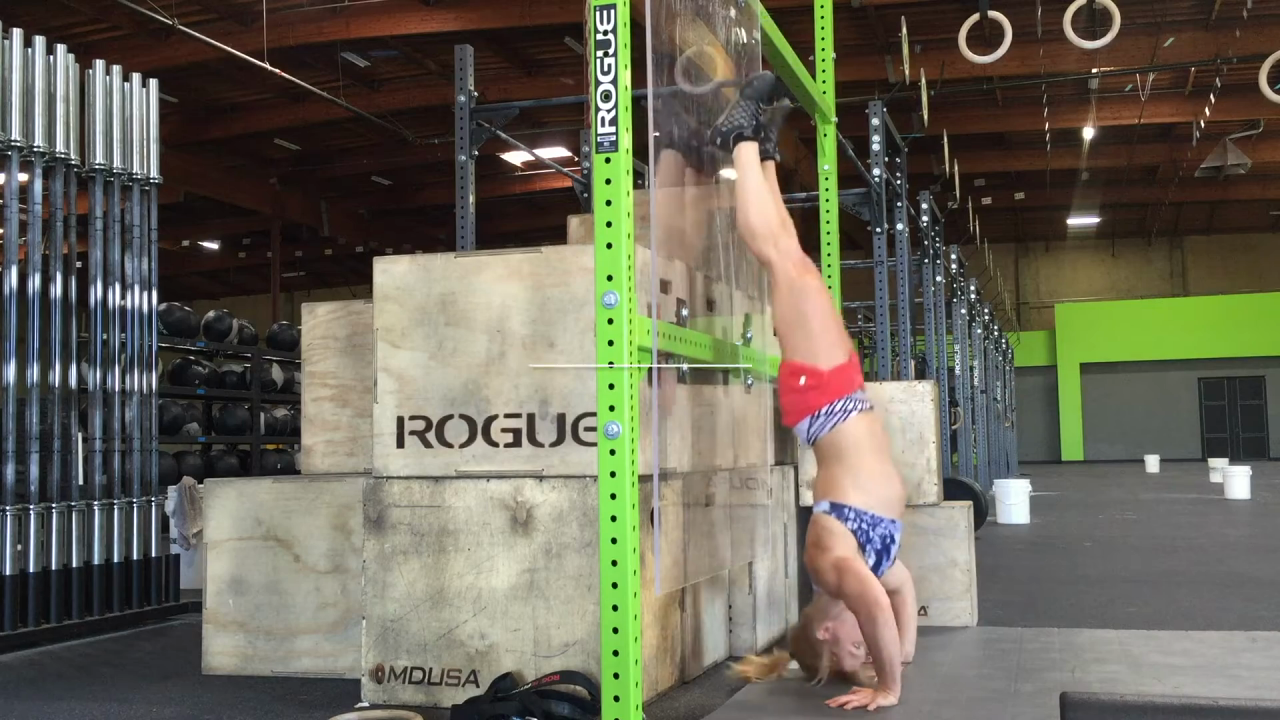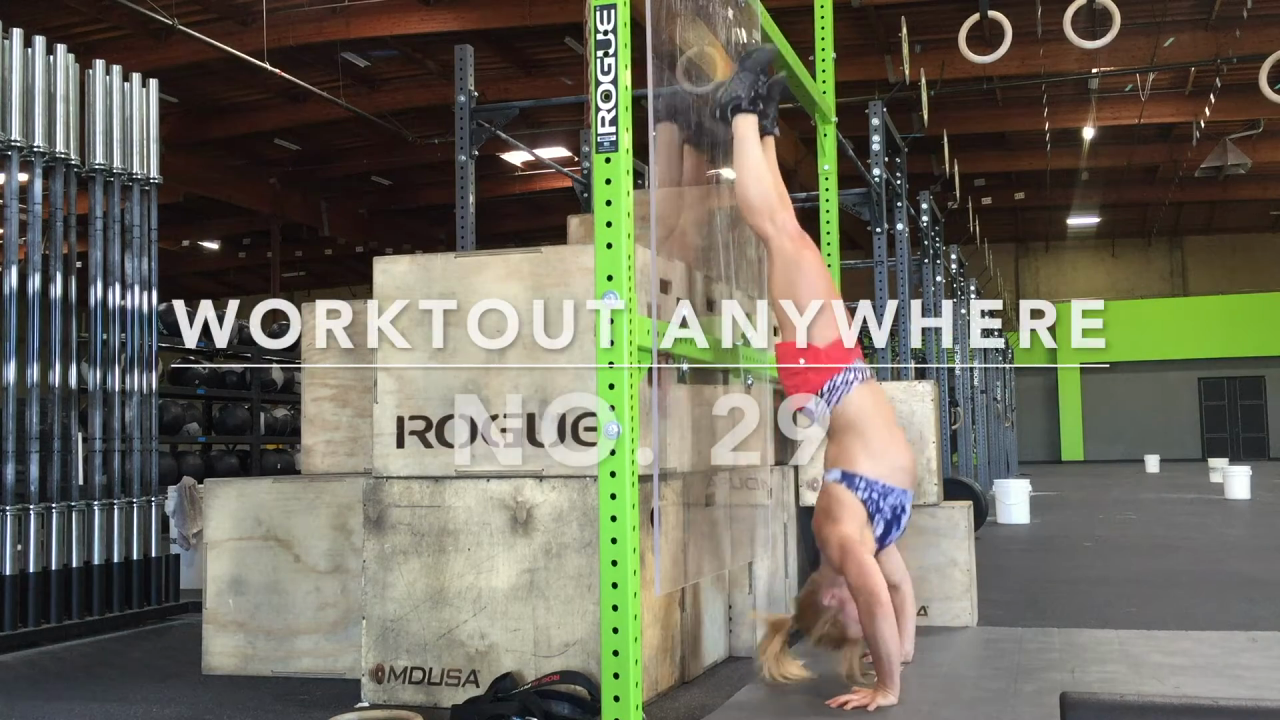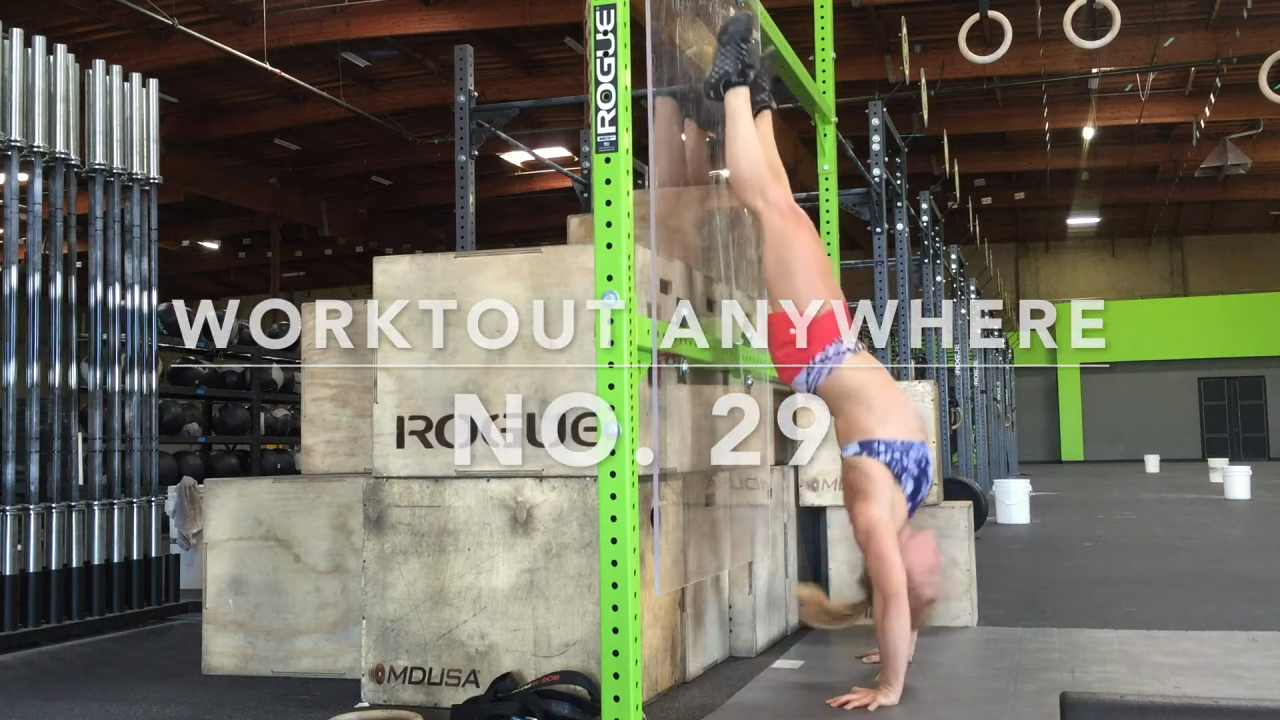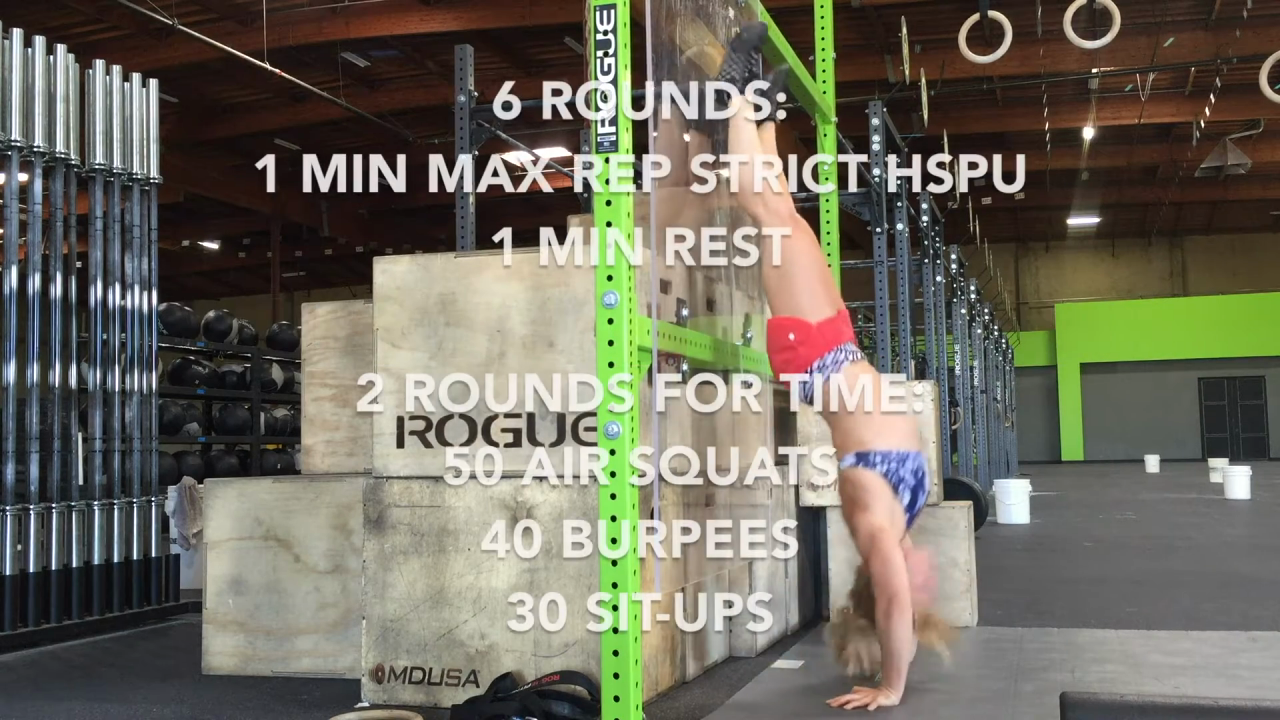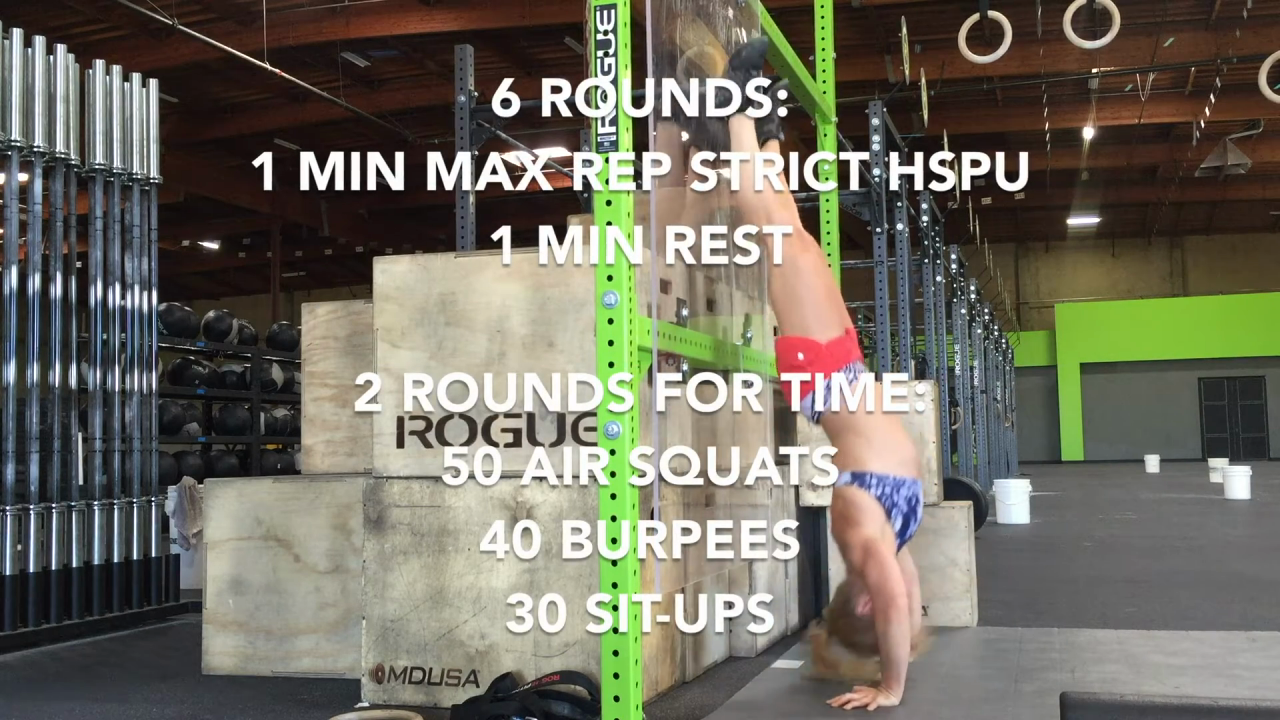
dt=1s
person 1, frame 1
right shoulder: (834, 556)
left wrist: (897, 664)
left hip: (833, 392)
right hip: (825, 394)
left knee: (785, 256)
right knee: (782, 256)
left ankle: (759, 143)
right ankle: (747, 137)
person 1, frame 2
left shoulder: (859, 524)
right shoulder: (846, 525)
left wrist: (896, 661)
right wrist: (887, 688)
left hip: (831, 367)
right hip: (821, 366)
left knee: (784, 231)
right knee: (780, 230)
left ankle: (758, 117)
right ankle: (745, 110)
person 1, frame 3
left shoulder: (890, 502)
right shoulder: (876, 502)
right wrist: (889, 688)
left hip: (823, 343)
right hip: (813, 345)
left knee: (780, 208)
right knee: (773, 207)
left ankle: (754, 95)
right ankle: (738, 84)
person 1, frame 4
left shoulder: (882, 510)
right shoulder: (876, 511)
right wrist: (891, 687)
left hip: (824, 350)
right hip: (816, 353)
left knee: (779, 219)
right knee: (774, 217)
left ankle: (757, 108)
right ankle: (742, 97)
person 1, frame 5
left shoulder: (871, 524)
right shoulder: (867, 524)
right wrist: (891, 685)
left hip: (832, 364)
right hip: (824, 365)
left knee: (786, 231)
right knee: (781, 231)
right ankle: (746, 116)
